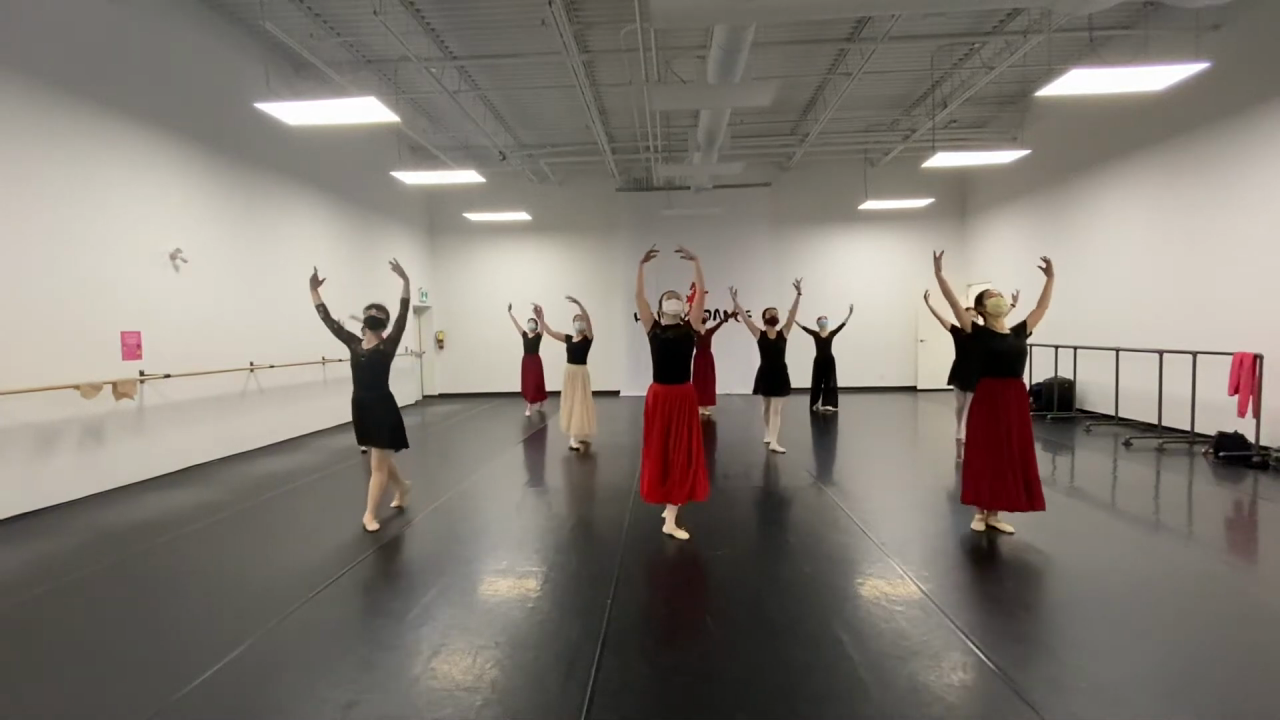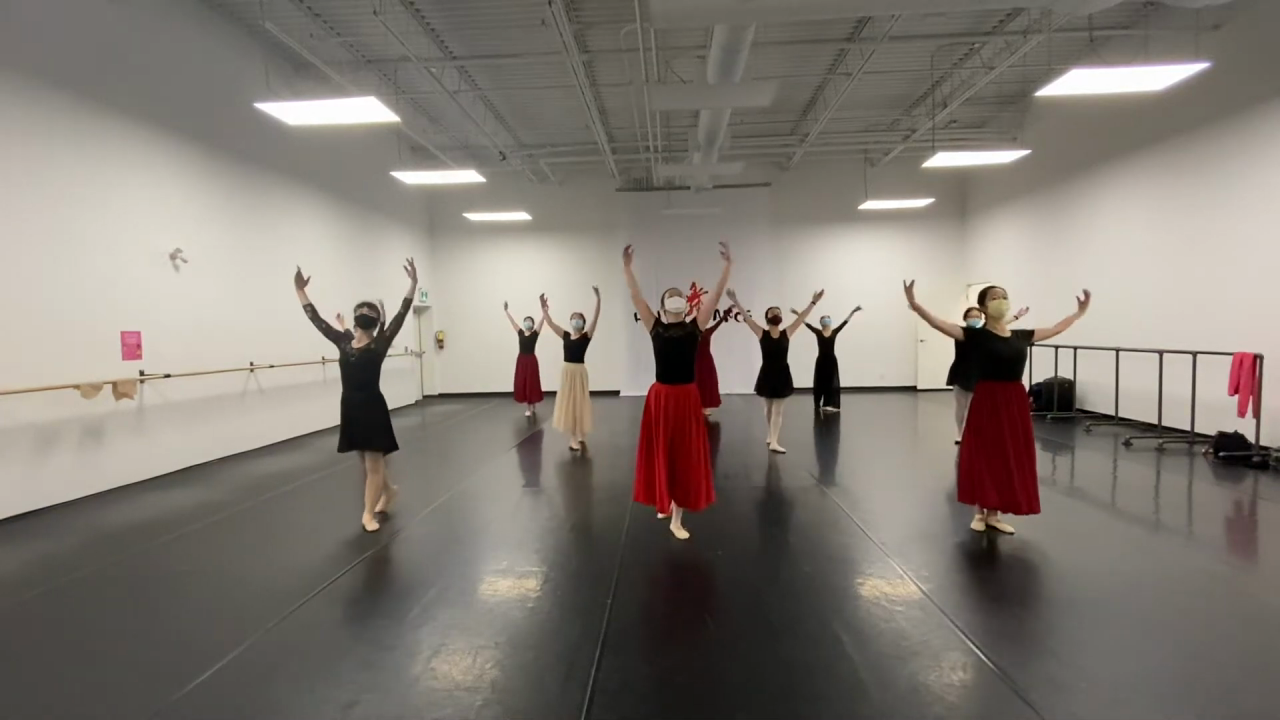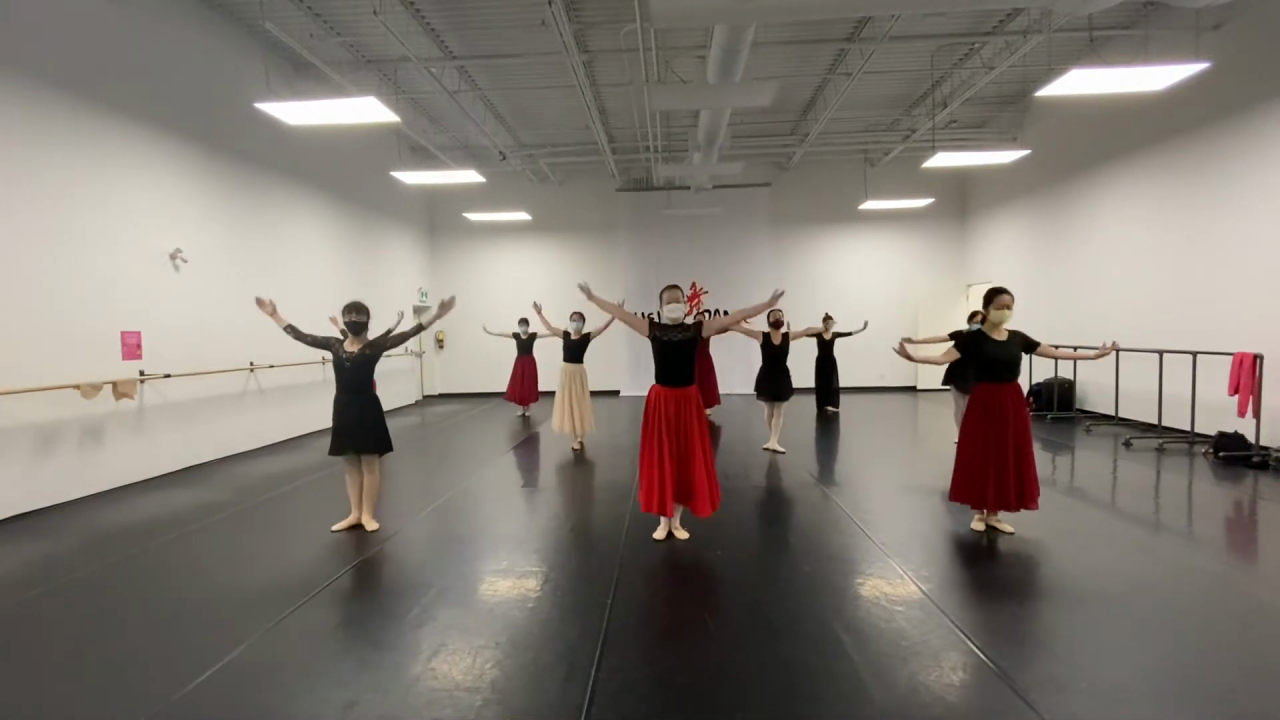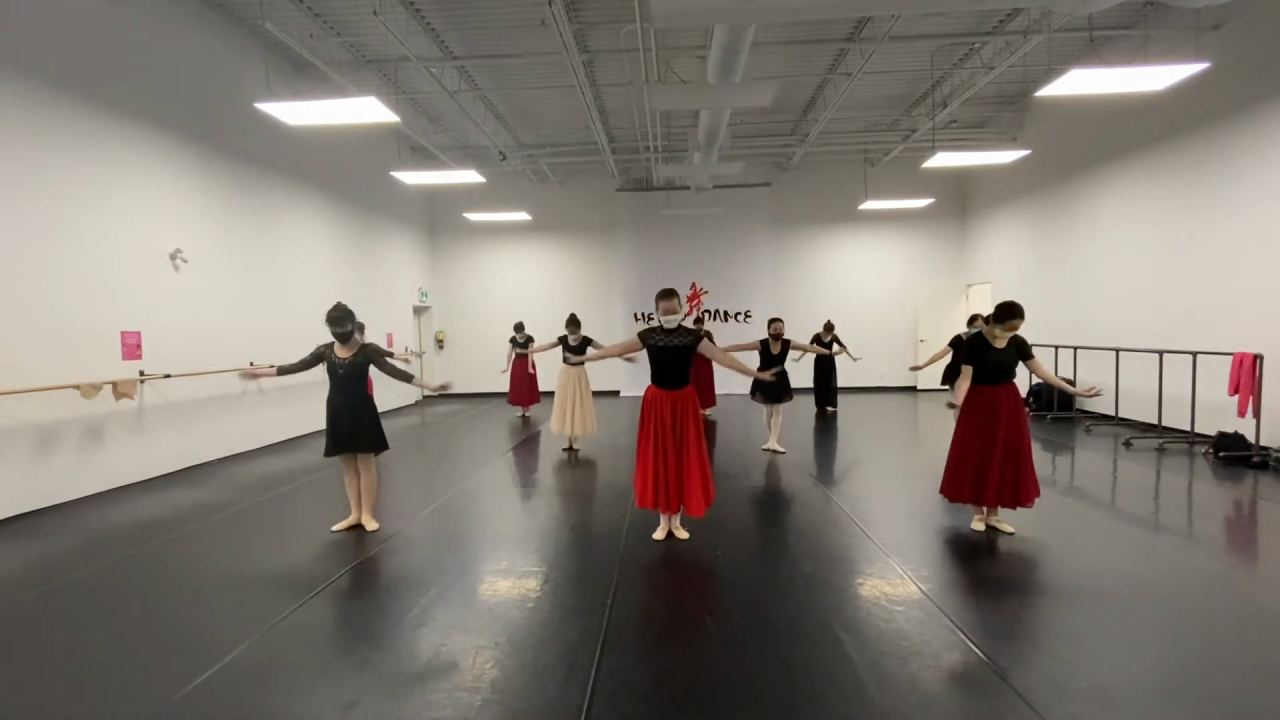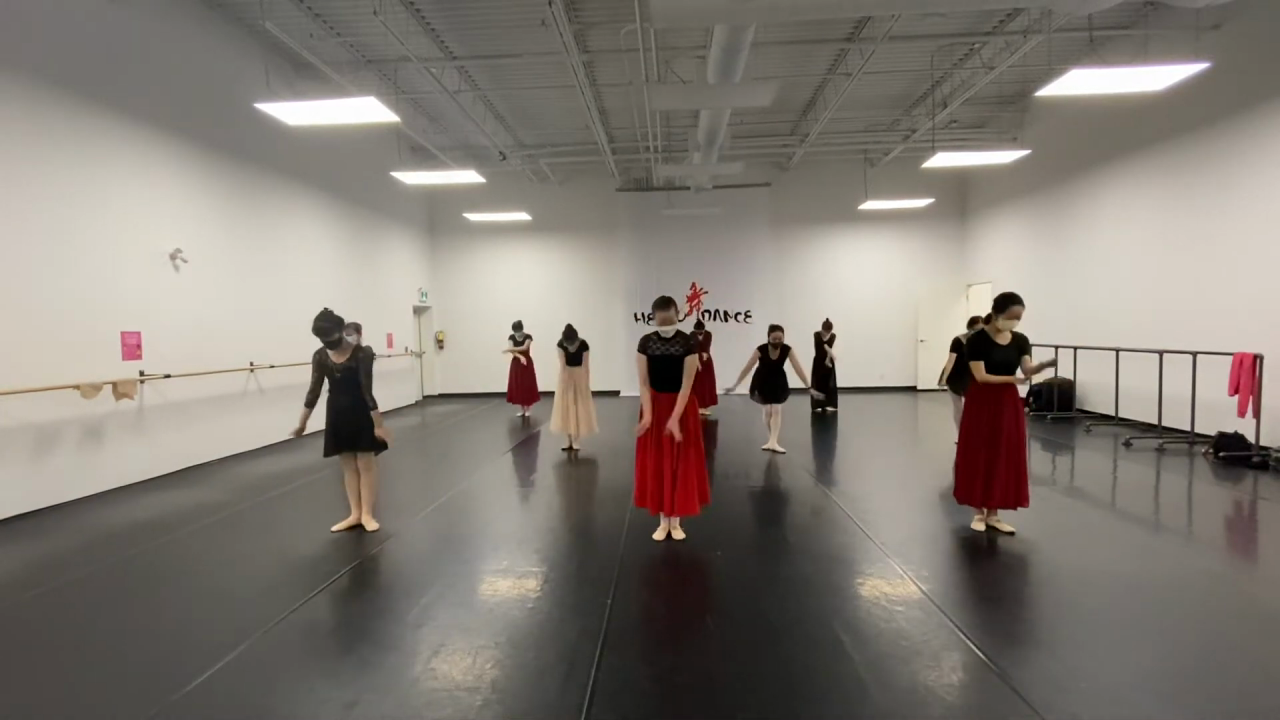
dt=0.4s
person 1, frame 1
left shoulder: (691, 328)
right shoulder: (653, 328)
left elbow: (701, 294)
right elbow: (639, 297)
left wrist: (695, 262)
right wrist: (642, 266)
left hip: (684, 396)
right hip: (658, 396)
left knee: (682, 454)
right knee: (660, 453)
left ankle: (670, 520)
right ankle: (668, 505)
person 1, frame 2
left shoulder: (695, 327)
right shoulder: (655, 327)
left elbow: (716, 295)
right elbow: (635, 296)
left wrist: (727, 264)
right wrist: (627, 265)
left hip: (687, 397)
right hip: (660, 397)
left knee: (686, 456)
right knee: (660, 453)
left ankle: (677, 519)
right ankle: (665, 504)
person 1, frame 3
left shoulder: (696, 330)
right shoulder: (653, 330)
left elbow: (732, 319)
right elbow: (620, 313)
left wrist: (767, 305)
right wrist: (592, 298)
left hip: (687, 400)
right hip: (660, 400)
left knee: (687, 460)
right knee: (661, 460)
left ankle: (676, 520)
right ankle: (663, 520)
person 1, frame 4
left shoulder: (692, 336)
right shoulder: (648, 336)
left elbow: (721, 357)
right elbow: (616, 350)
left wrist: (755, 374)
right wrist: (583, 359)
left hip: (684, 401)
right hip: (656, 401)
left knee: (684, 460)
right knee: (658, 460)
left ankle: (677, 521)
right ankle: (663, 521)
person 1, frame 5
left shoulder: (688, 343)
right shoulder: (646, 342)
left elbow: (687, 384)
right elbow: (642, 382)
left wrist: (675, 417)
right wrist: (646, 414)
left hip: (682, 406)
right hip: (656, 404)
left knee: (681, 464)
right knee: (657, 464)
left ankle: (676, 521)
right ankle: (663, 521)
person 2, frame 1
left shoulder: (1019, 332)
right shoulder: (977, 333)
left elbow: (1042, 307)
right elbow: (953, 303)
left wrist: (1050, 278)
right wrist: (938, 273)
left hip: (1016, 400)
right hip: (988, 399)
left knee: (1011, 458)
right knee: (984, 457)
left ankle: (994, 514)
right ankle: (980, 514)
person 2, frame 2
left shoulder: (1021, 337)
right shoulder: (976, 335)
left elbow: (1054, 330)
right elbow: (940, 325)
left wrist: (1079, 312)
right wrist: (914, 304)
left hip: (1016, 402)
right hip: (987, 401)
left knee: (1011, 459)
right knee: (984, 457)
left ankle: (994, 514)
right ankle: (979, 513)
person 2, frame 3
left shoulder: (1018, 338)
right shoulder: (973, 339)
left elbow: (1053, 353)
right elbow: (945, 358)
left wrist: (1092, 355)
right wrist: (914, 357)
left hip: (1013, 402)
right hip: (984, 402)
left knee: (1009, 457)
right knee: (981, 457)
left ankle: (994, 514)
right ankle: (979, 513)
person 2, frame 4
left shoulder: (1019, 343)
right shoulder: (974, 343)
left elbow: (1040, 371)
right elbow: (965, 377)
left wrist: (1073, 391)
right wrist: (958, 398)
left hip: (1009, 402)
right hip: (981, 402)
left knee: (1006, 457)
right knee: (977, 457)
left ankle: (993, 514)
right ankle: (978, 513)
person 2, frame 5
left shoulder: (1021, 341)
right shoulder: (977, 340)
left elbow: (1027, 371)
right elbow: (981, 376)
left wrist: (1038, 368)
right wrist: (1014, 379)
left hip: (1009, 402)
right hip: (982, 402)
left knee: (1006, 457)
right knee: (980, 457)
left ankle: (994, 514)
right ankle: (979, 513)
person 3, frame 1
left shoulder: (388, 345)
right shoulder: (354, 343)
left elbow: (403, 315)
right elbow: (327, 319)
left wrist: (405, 282)
right wrist: (314, 291)
left hip: (382, 406)
right hip: (360, 405)
left knee: (378, 463)
right knee: (381, 458)
left ankle: (369, 514)
right ankle: (401, 487)
person 3, frame 2
left shoulder: (379, 344)
right shoulder: (343, 341)
left elbow: (402, 314)
right elbow: (315, 318)
left wrist: (413, 283)
right wrist: (301, 291)
left hip: (372, 406)
right hip: (349, 406)
left knee: (373, 463)
right knee: (368, 460)
left ankle: (368, 513)
right ankle: (387, 491)
person 3, frame 3
left shoulder: (375, 346)
right shoulder: (335, 345)
left elbow: (406, 335)
right elbow: (301, 336)
left wrist: (434, 317)
right wrist: (275, 316)
left hip: (367, 410)
right hip: (343, 410)
left knee: (369, 465)
right knee: (351, 465)
left ankle: (368, 515)
right ankle: (355, 514)
person 3, frame 4
left shoulder: (367, 351)
right shoulder: (325, 350)
left elbow: (393, 371)
right elbow: (297, 366)
left wrist: (428, 386)
right wrist: (261, 373)
left hip: (361, 411)
right hip: (336, 411)
left knee: (365, 465)
right knee: (348, 466)
left ankle: (367, 514)
right ankle: (355, 514)
person 3, frame 5
left shoulder: (362, 353)
right shoulder: (320, 356)
left elbow: (367, 390)
right elbow: (315, 390)
left wrist: (378, 424)
right wrist: (302, 422)
left hip: (360, 411)
right hip: (337, 413)
left knee: (366, 465)
right knee: (348, 466)
left ankle: (367, 514)
right ankle: (355, 514)
